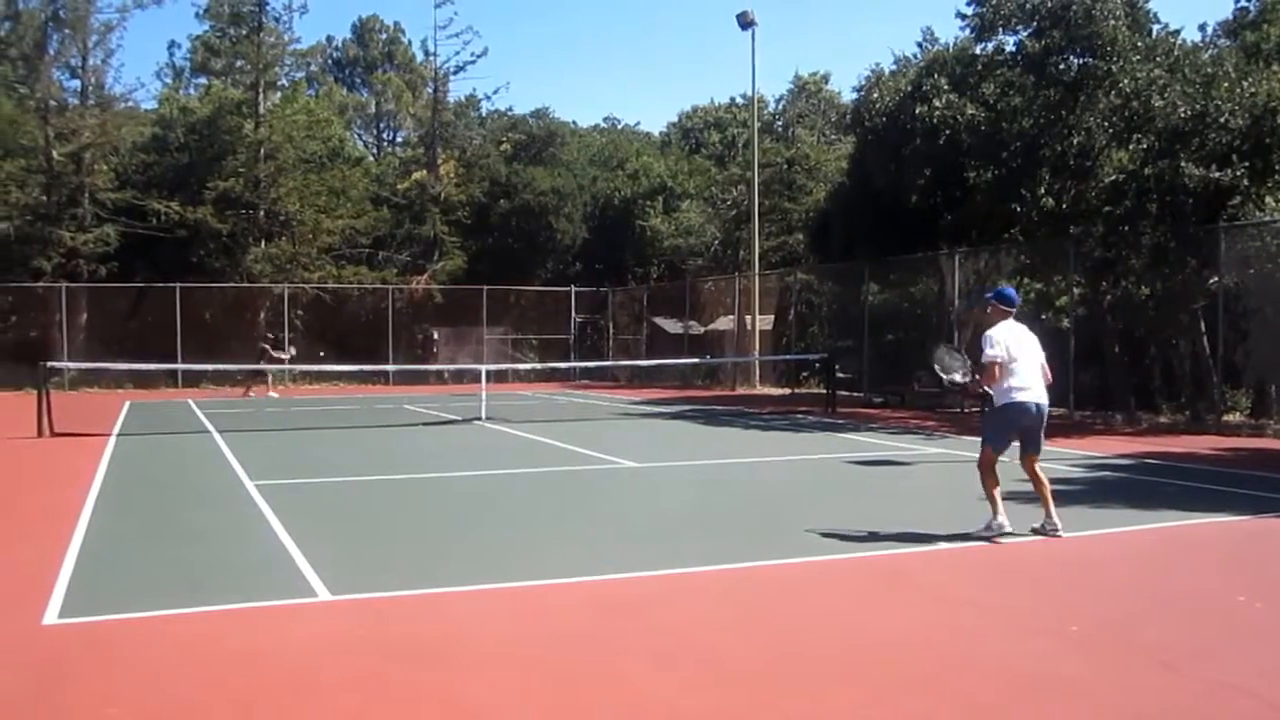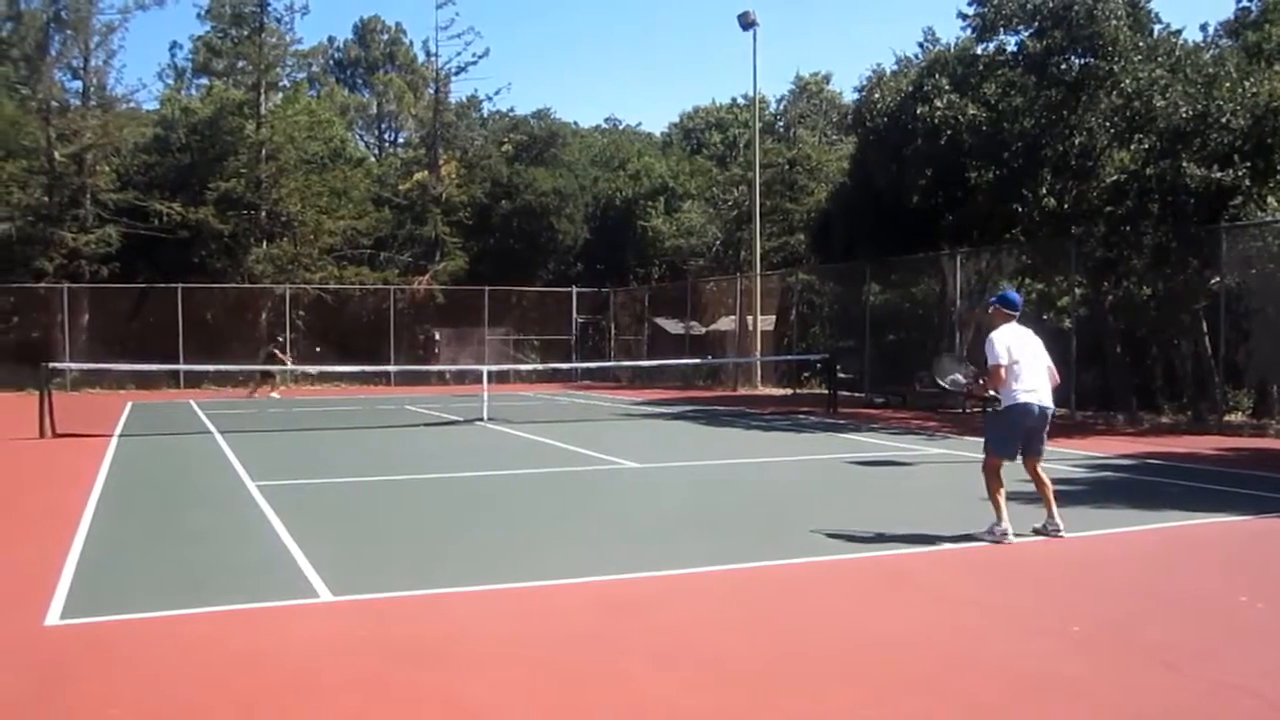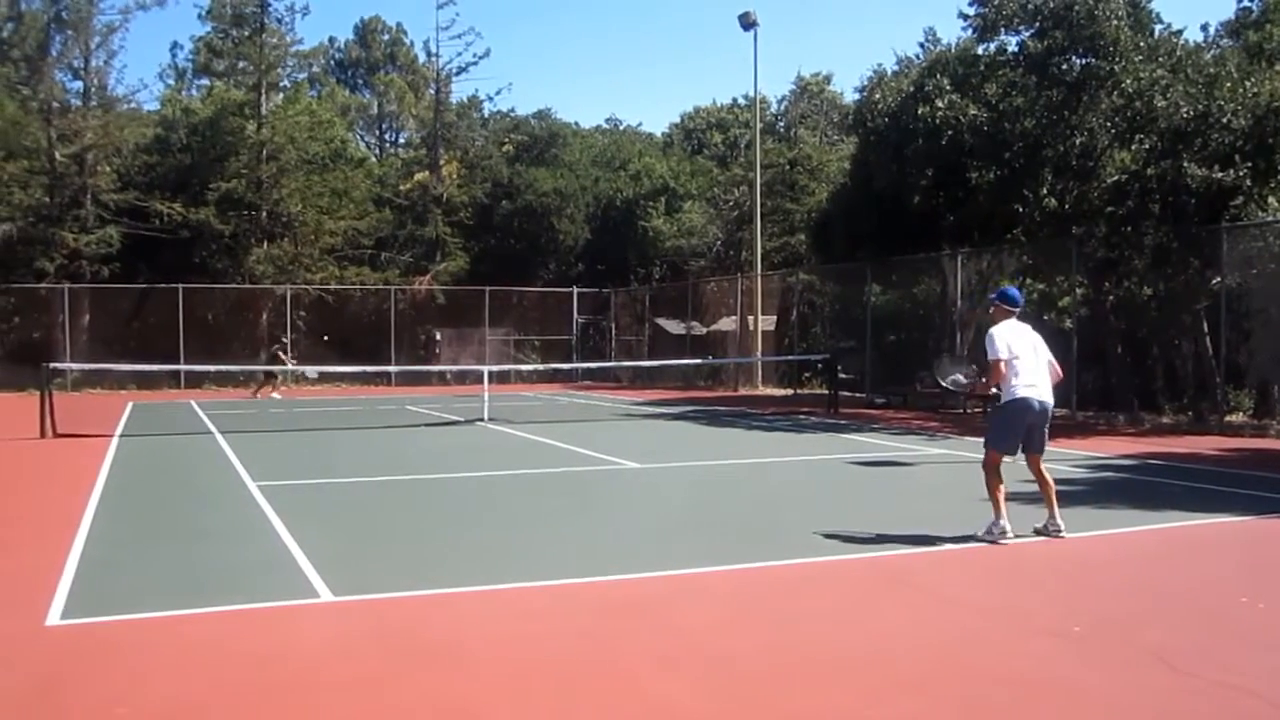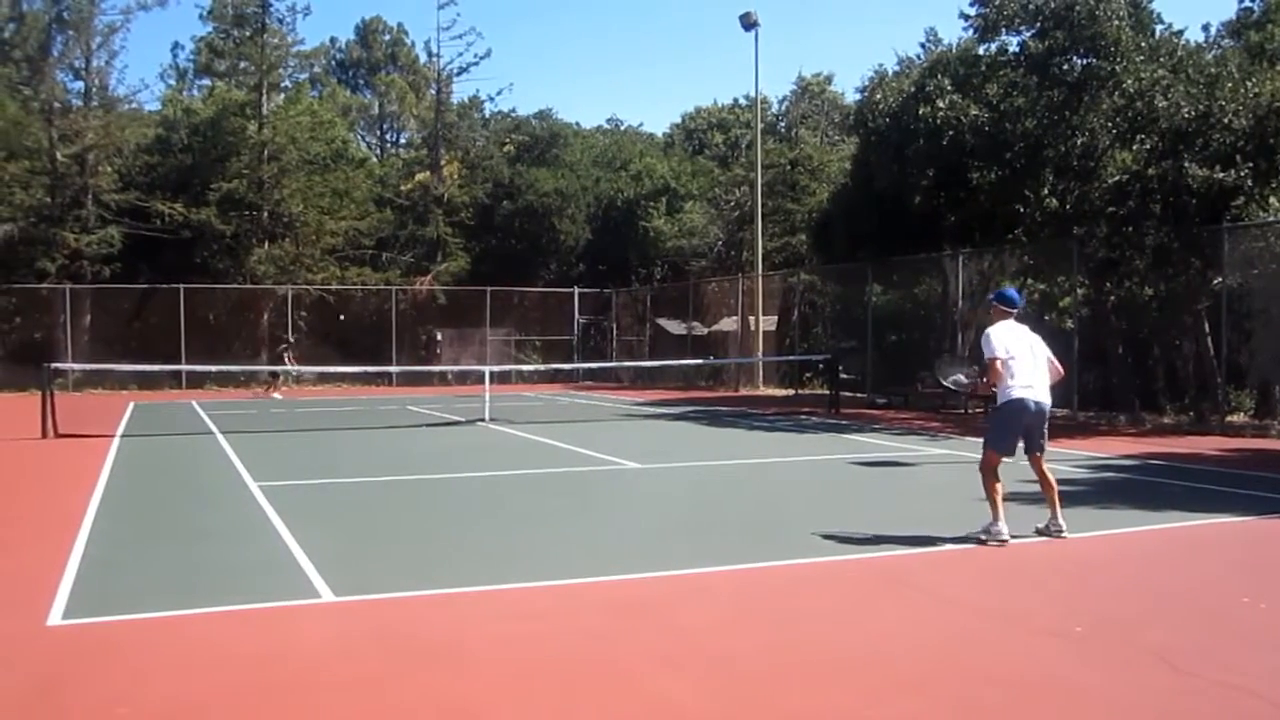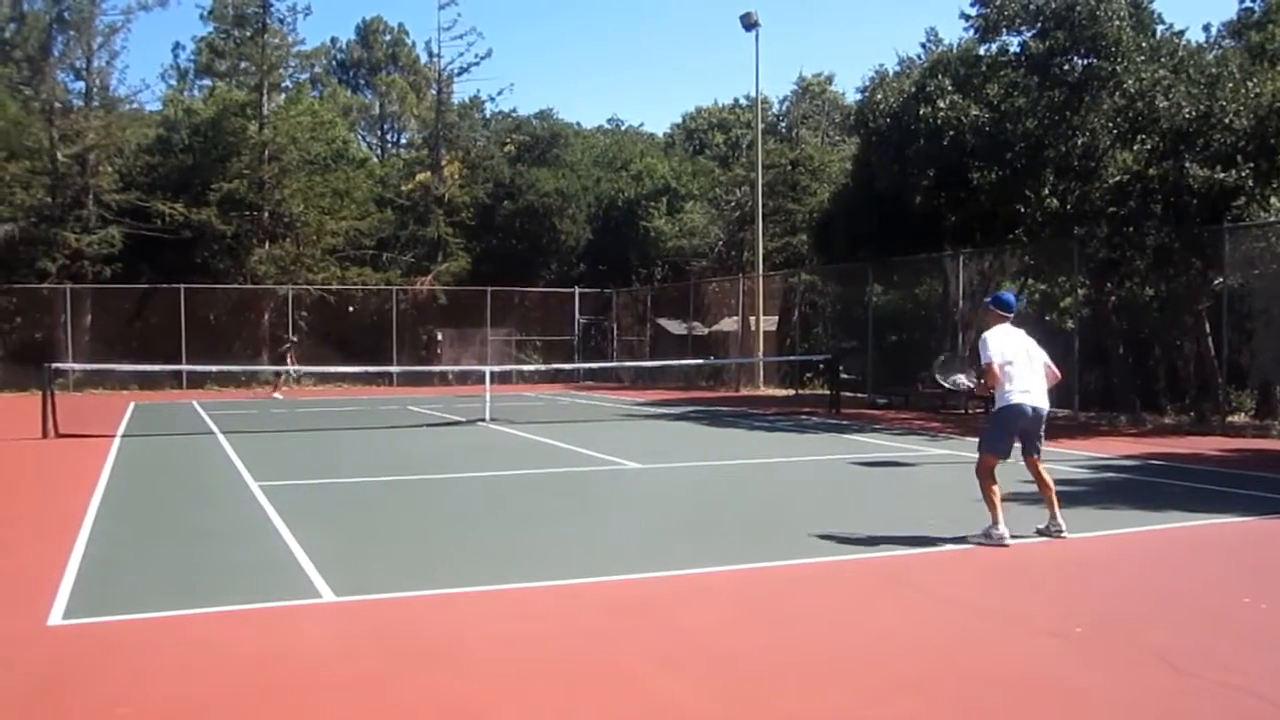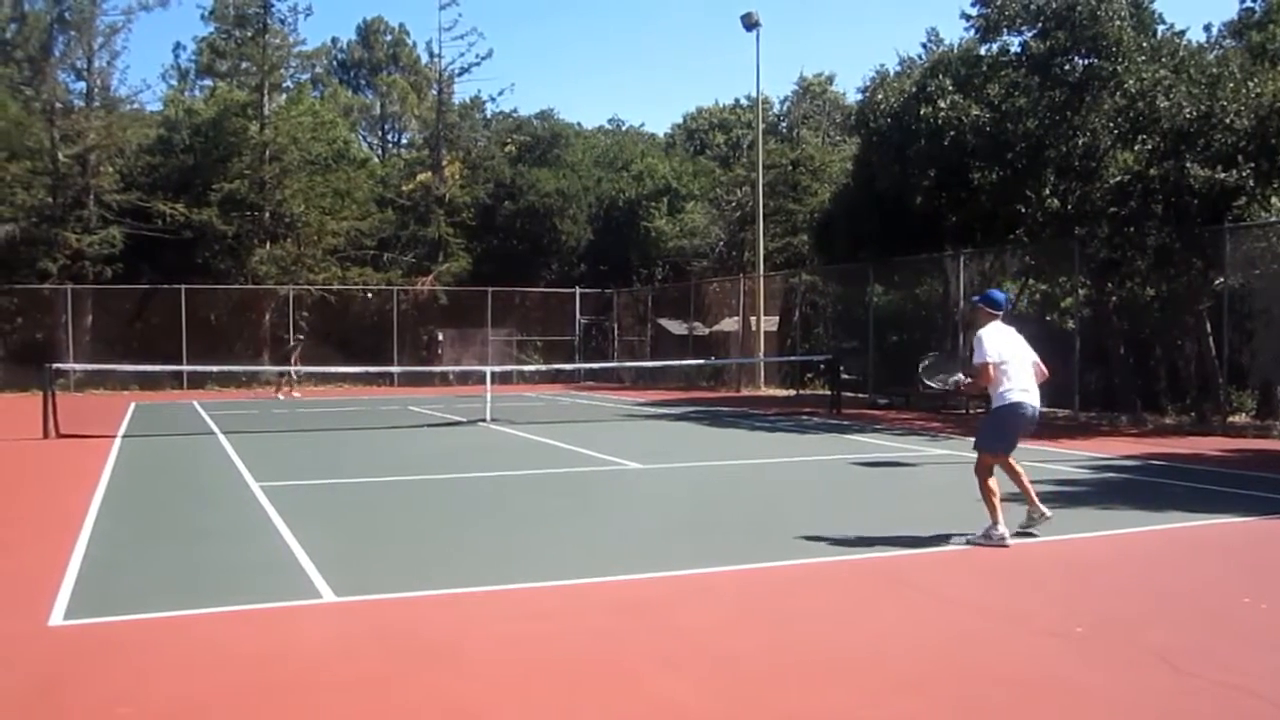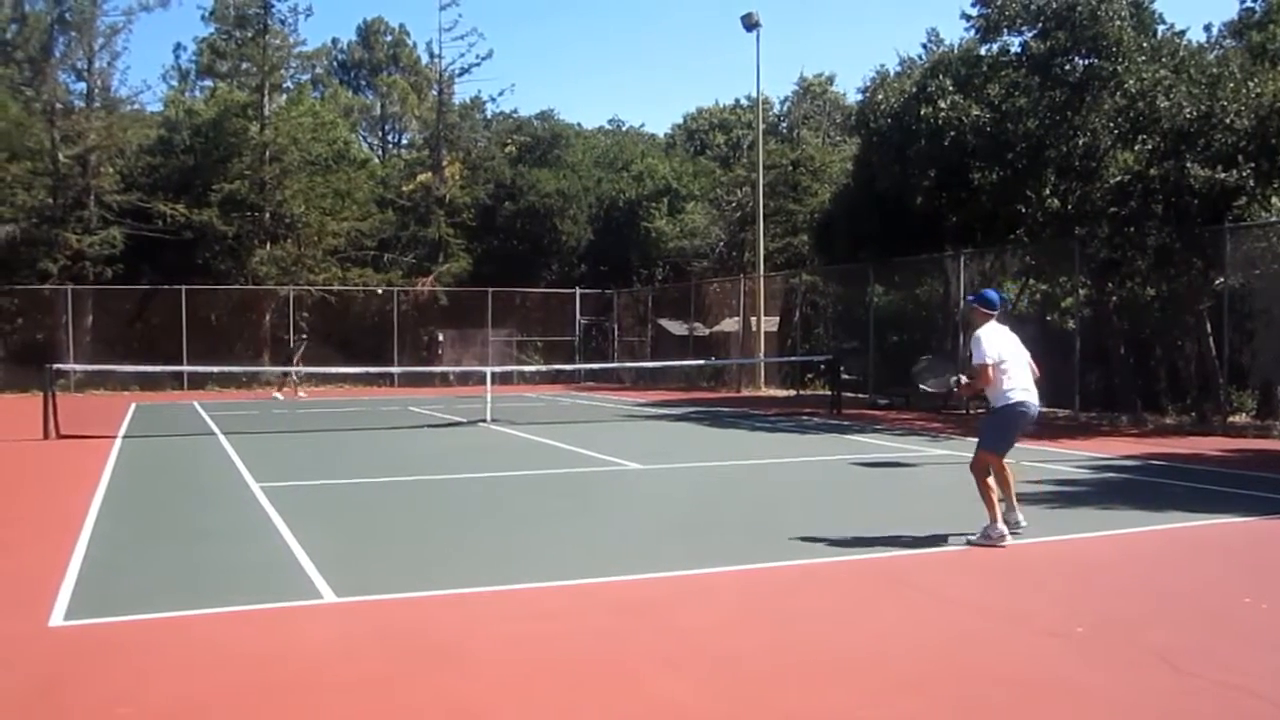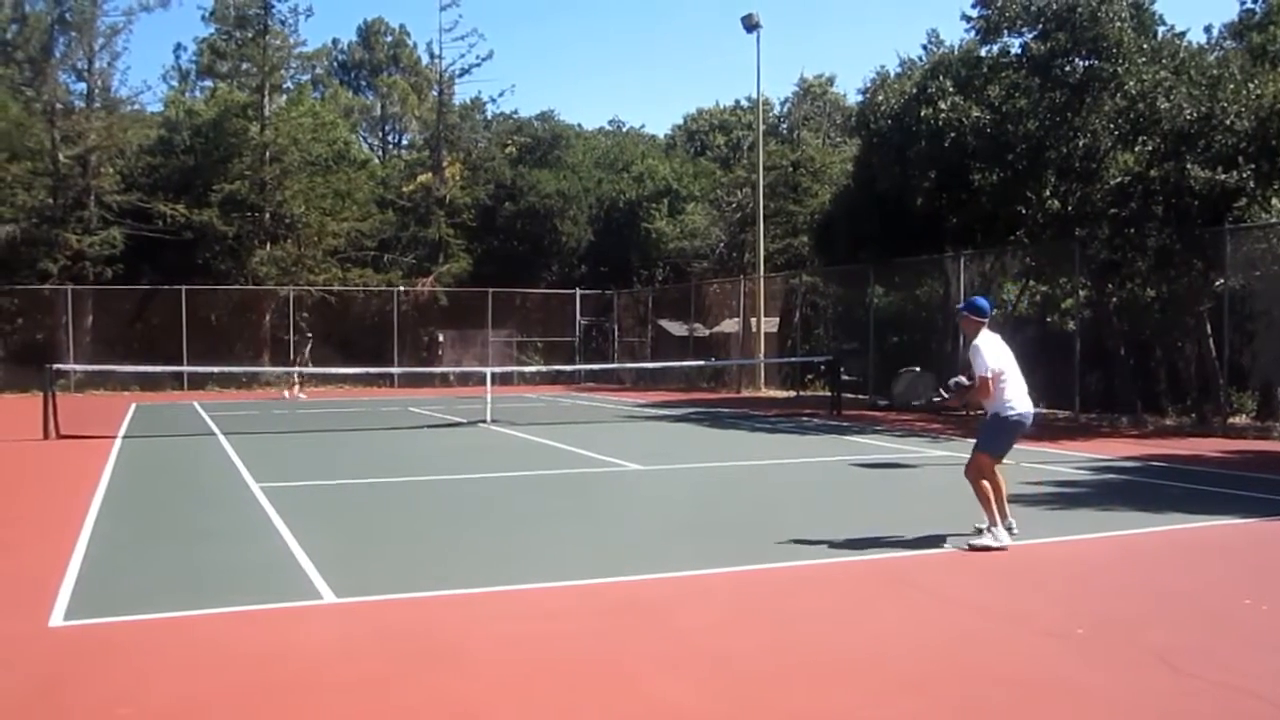
dt=0.1s
person 1, frame 1
left shoulder: (994, 334)
right shoulder: (1029, 334)
left elbow: (993, 374)
right elbow: (1047, 376)
left wrist: (980, 382)
left hip: (1012, 404)
right hip: (1040, 404)
left knee: (986, 462)
right knee: (1031, 464)
left ankle: (999, 519)
right ankle: (1051, 520)
person 1, frame 2
left shoulder: (997, 337)
right shoulder: (1034, 337)
left elbow: (999, 377)
right elbow: (1055, 379)
left wrist: (984, 386)
left hip: (1016, 407)
right hip: (1044, 406)
left knee: (991, 467)
right knee: (1033, 466)
left ankle: (1001, 524)
right ankle: (1053, 521)
person 1, frame 3
left shoulder: (997, 332)
right shoulder: (1033, 334)
left elbow: (999, 371)
right elbow: (1057, 373)
left wrist: (986, 385)
left hip: (1017, 402)
right hip: (1044, 403)
left knee: (991, 463)
right knee: (1036, 464)
left ankle: (1001, 523)
right ankle: (1054, 521)
person 1, frame 4
left shoulder: (993, 332)
right shoulder: (1031, 335)
left elbow: (996, 370)
right elbow: (1058, 372)
left wrist: (987, 385)
left hip: (1014, 403)
right hip: (1042, 403)
left knee: (988, 465)
right knee: (1038, 463)
left ankle: (997, 524)
right ankle: (1056, 521)
person 1, frame 5
left shoulder: (990, 337)
right shoulder: (1026, 338)
left elbow: (993, 376)
right elbow: (1055, 375)
left wrist: (984, 387)
left hip: (1012, 407)
right hip: (1039, 407)
left knee: (985, 468)
right knee: (1033, 465)
left ankle: (997, 528)
right ankle: (1056, 522)
person 1, frame 6
left shoulder: (985, 335)
right shoulder: (1015, 335)
left elbow: (987, 375)
right elbow: (1042, 373)
left wrist: (973, 385)
left hip: (1008, 406)
right hip: (1031, 405)
left knee: (983, 468)
right knee: (1004, 459)
left ankle: (997, 529)
right ankle: (1036, 508)
person 1, frame 7
left shoulder: (982, 336)
right shoulder: (1007, 334)
left elbow: (985, 378)
right elbow: (1034, 371)
left wrist: (969, 386)
left hip: (1011, 406)
right hip: (1027, 403)
left knee: (979, 466)
right knee: (994, 460)
left ankle: (996, 527)
right ankle: (1012, 514)
person 1, frame 8
left shoulder: (980, 346)
right shoulder: (995, 340)
left elbow: (985, 391)
left wrist: (962, 398)
right wrist: (970, 393)
left hip: (1009, 414)
right hip: (1020, 411)
left knee: (974, 470)
right knee: (986, 465)
left ankle: (997, 531)
right ankle: (1004, 521)
